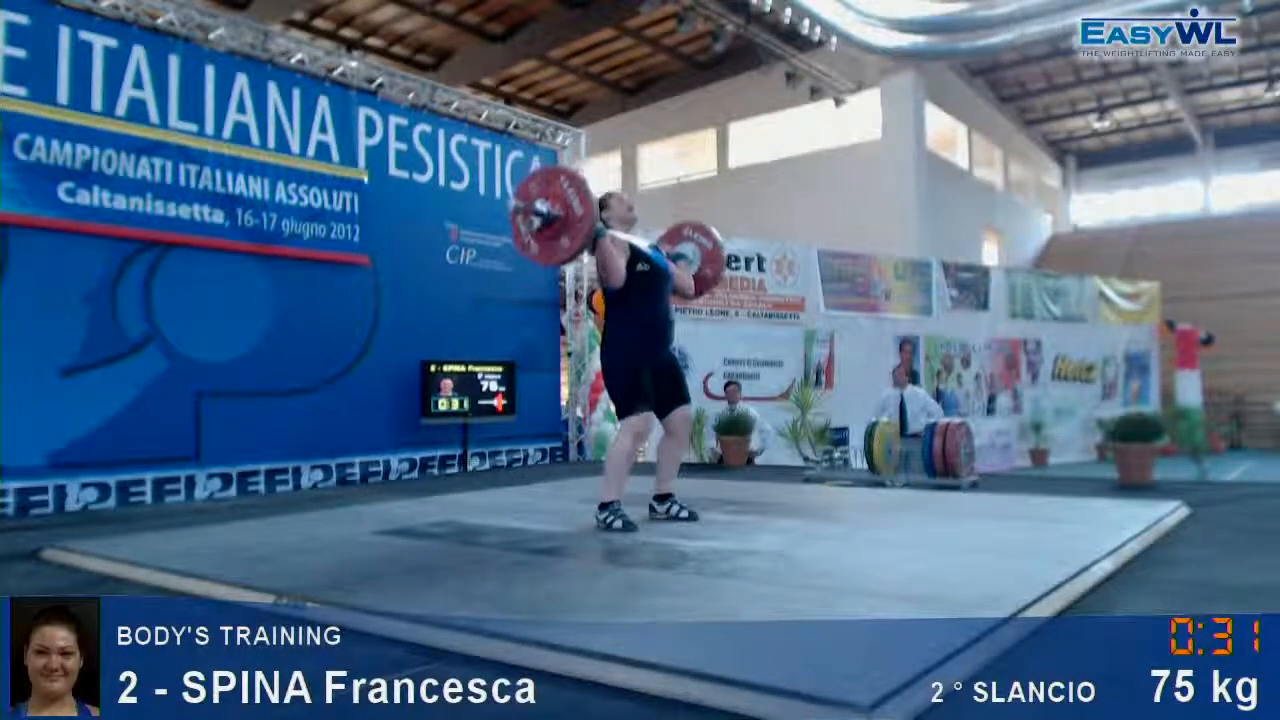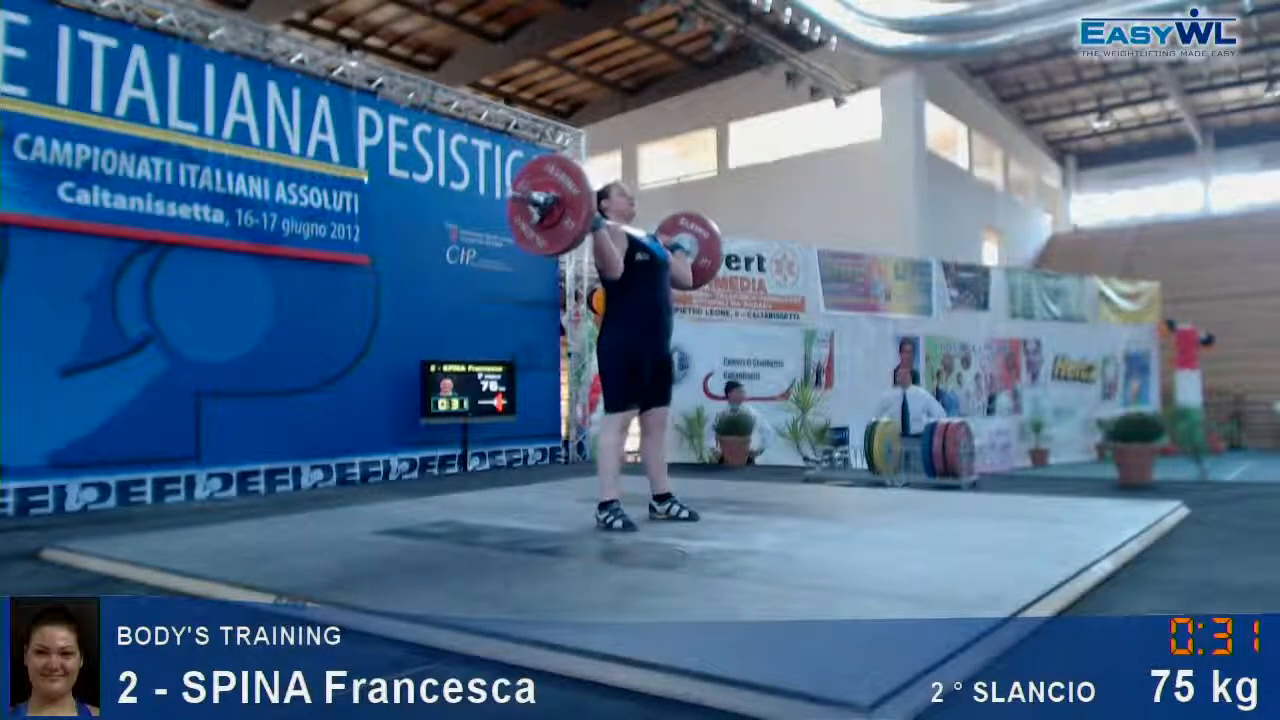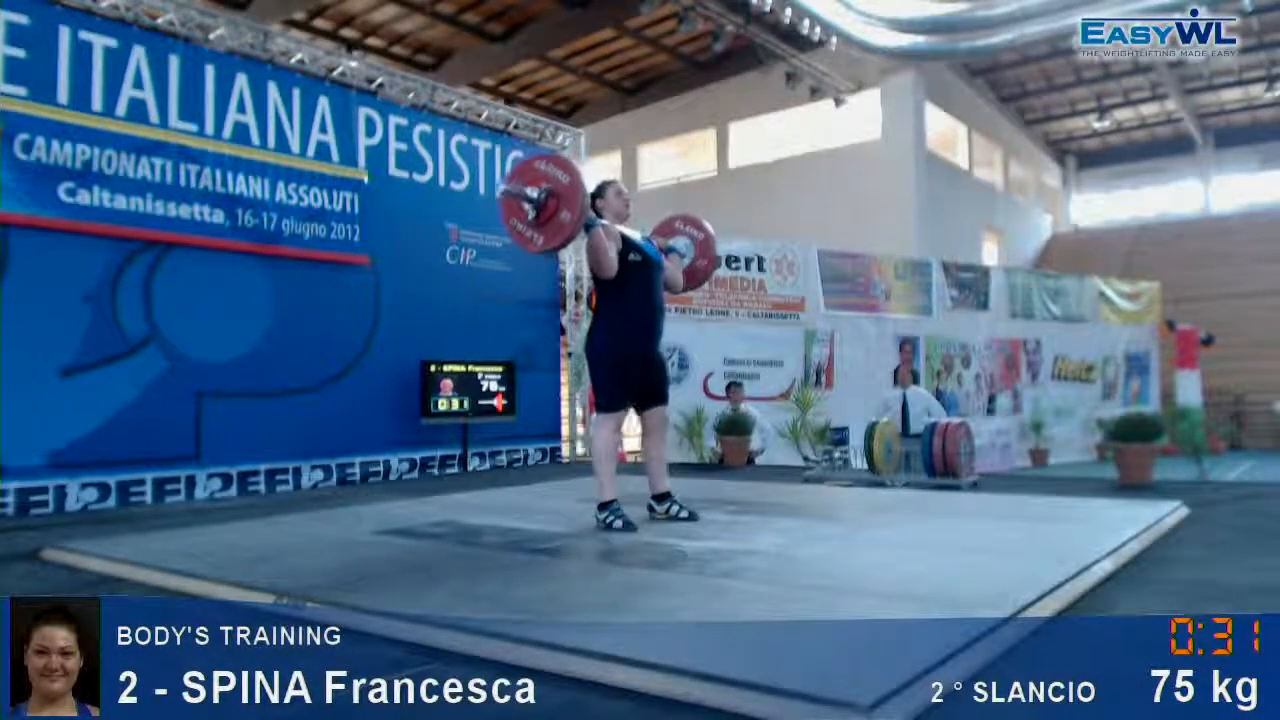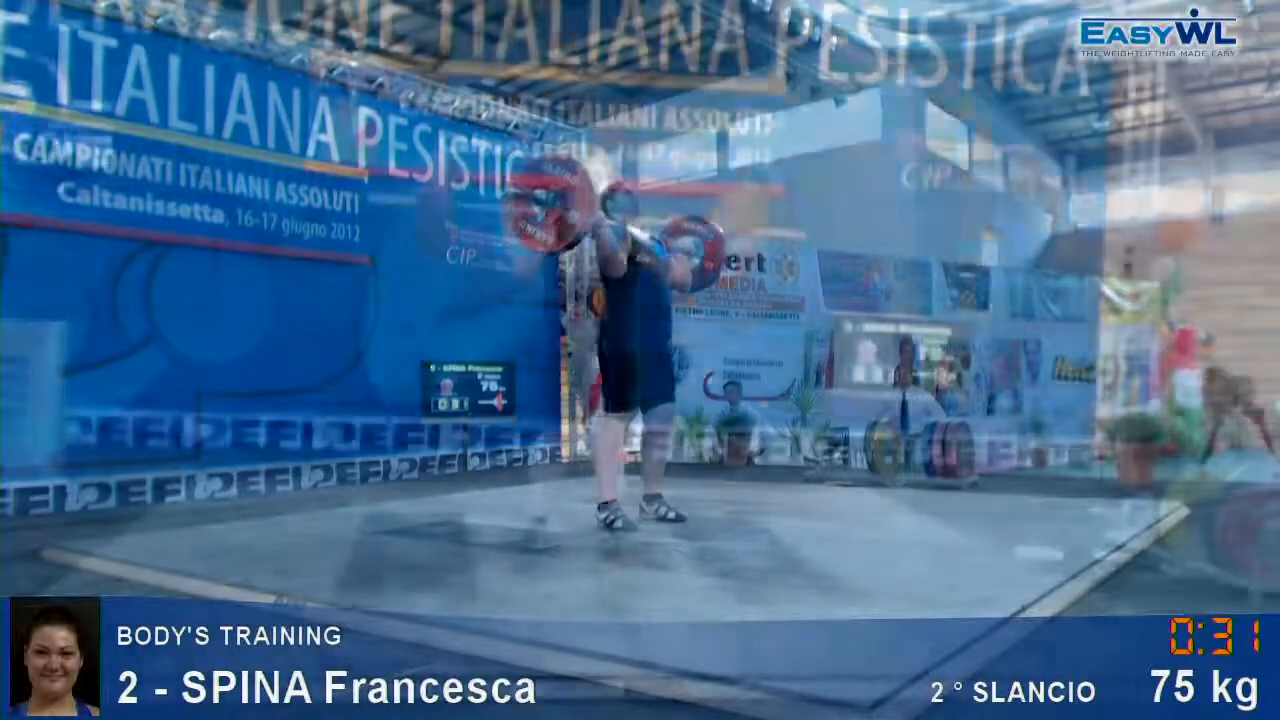
dt=0.5s
person 1, frame 1
left shoulder: (650, 251)
right shoulder: (612, 245)
left elbow: (687, 288)
right elbow: (615, 278)
left wrist: (675, 257)
right wrist: (599, 235)
left hip: (659, 353)
right hip: (626, 352)
left knee: (681, 421)
right knee: (637, 425)
left ankle: (663, 499)
right ankle: (608, 507)
person 1, frame 2
left shoulder: (649, 240)
right shoulder: (610, 233)
left elbow: (684, 279)
right elbow: (614, 269)
left wrist: (676, 247)
right wrist: (597, 226)
left hip: (656, 345)
right hip: (623, 342)
left knee: (656, 422)
right knee: (618, 420)
left ankle: (662, 499)
right ankle: (607, 506)
person 1, frame 3
left shoulder: (645, 242)
right shoulder: (605, 233)
left elbow: (675, 283)
right elbow: (607, 268)
left wrist: (671, 250)
right wrist: (591, 225)
left hip: (647, 347)
right hip: (613, 344)
left knee: (657, 421)
right knee: (610, 420)
left ankle: (661, 498)
right ankle: (607, 506)
person 1, frame 4
right shoulder: (610, 235)
left elbow: (683, 280)
right elbow: (614, 266)
left wrist: (683, 253)
right wrist: (598, 230)
left hip: (653, 347)
right hip: (620, 345)
left knee: (661, 423)
right knee: (615, 420)
left ankle: (652, 500)
right ankle: (607, 506)
